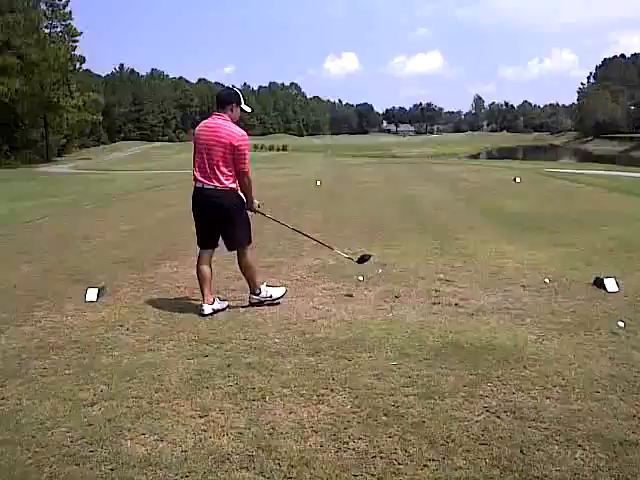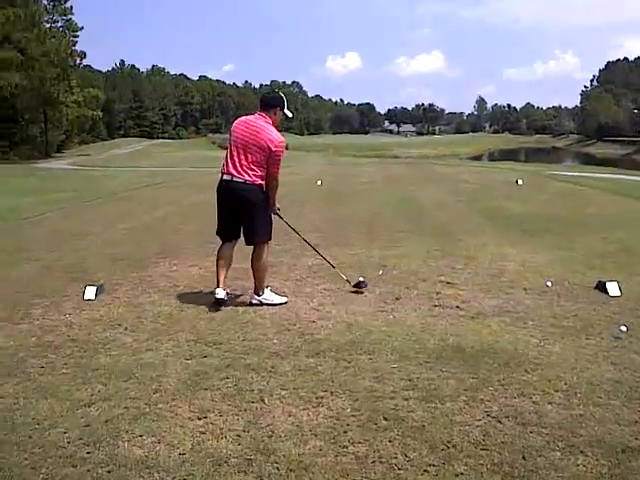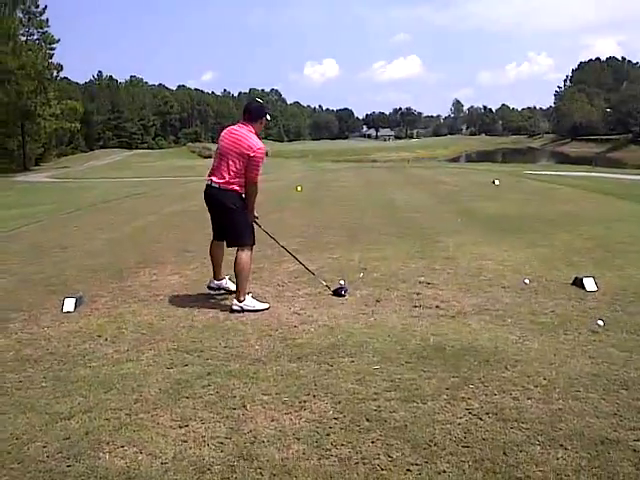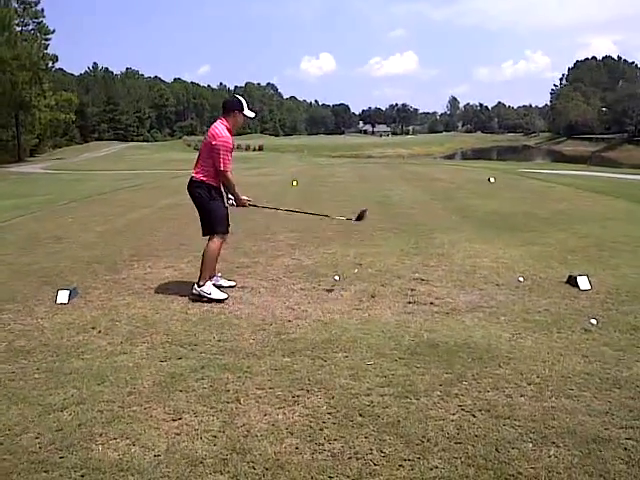
dt=0.5s
person 1, frame 1
left shoulder: (200, 129)
right shoulder: (238, 135)
right elbow: (243, 174)
right wrist: (250, 201)
left hip: (201, 195)
right hip: (225, 196)
left knee: (205, 251)
right knee: (243, 247)
left ankle: (208, 301)
right ankle: (257, 292)
person 1, frame 2
left shoulder: (238, 123)
right shoulder: (276, 139)
right elbow: (272, 177)
right wrist: (272, 203)
left hip: (226, 185)
right hip: (251, 191)
left knee: (227, 240)
right knee: (261, 244)
left ankle: (220, 288)
right ankle: (260, 293)
person 1, frame 3
left shoulder: (227, 132)
right shoulder: (256, 146)
right elbow: (251, 184)
right wrist: (251, 210)
left hip: (212, 190)
right hip: (230, 196)
left knee: (219, 238)
right knee: (245, 246)
left ankle: (218, 279)
right ankle: (242, 299)
person 1, frame 4
left shoulder: (219, 128)
right shoulder: (223, 136)
right elbow: (224, 173)
left wrist: (229, 194)
right wrist: (238, 197)
left hip: (207, 186)
right hip: (204, 187)
left knee: (218, 233)
right knee: (218, 234)
left ankle: (211, 276)
right ankle: (202, 284)
